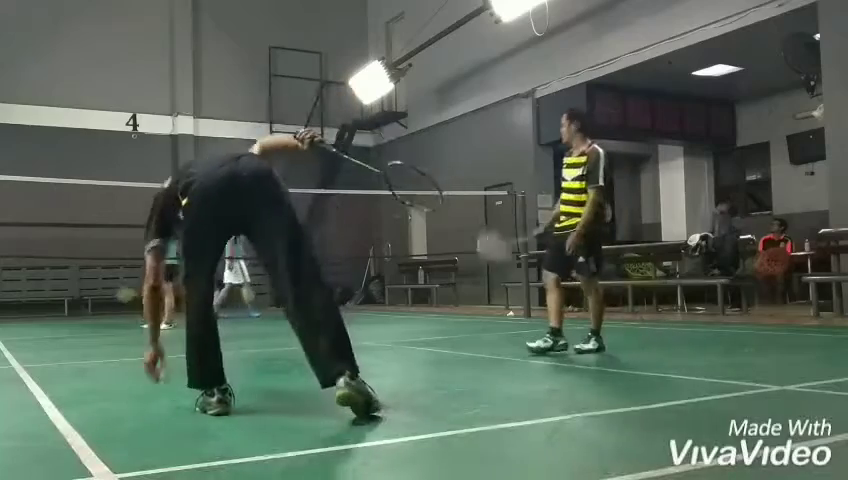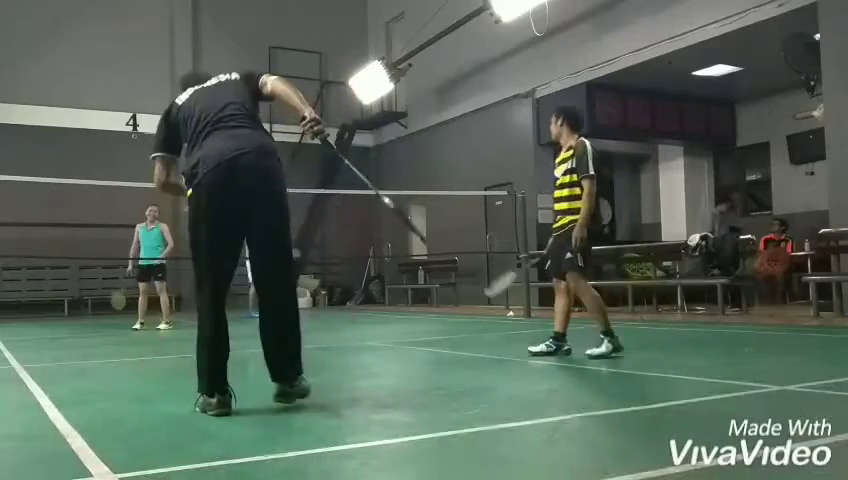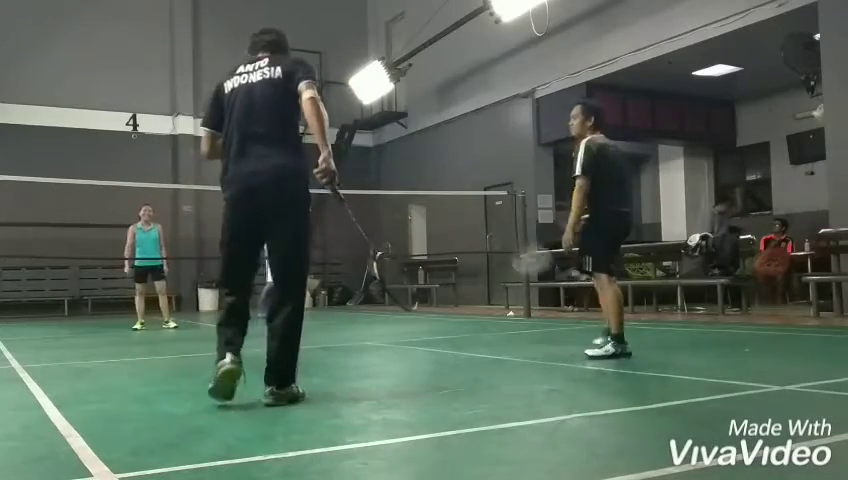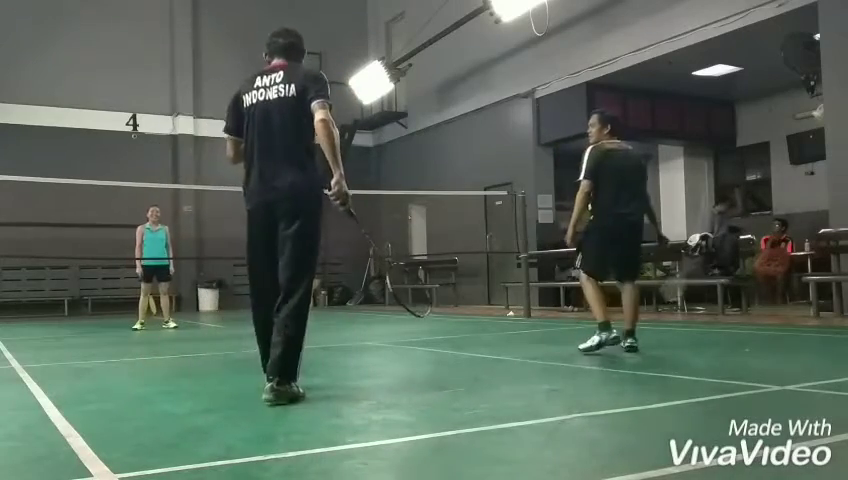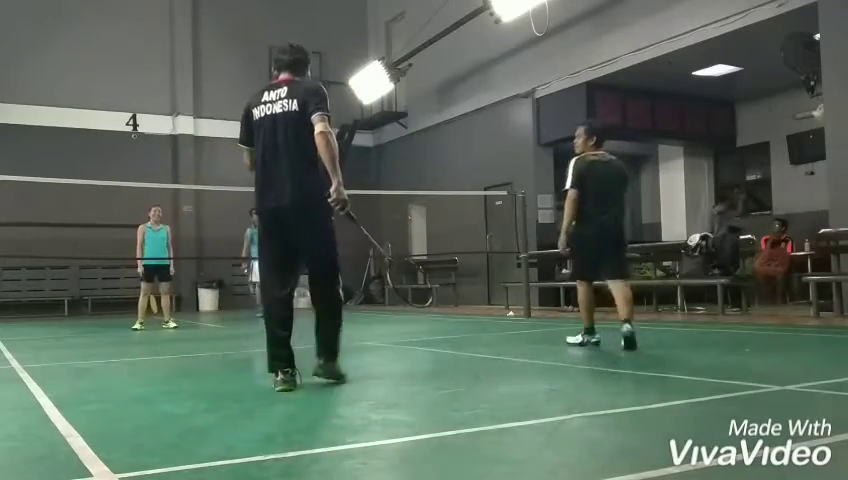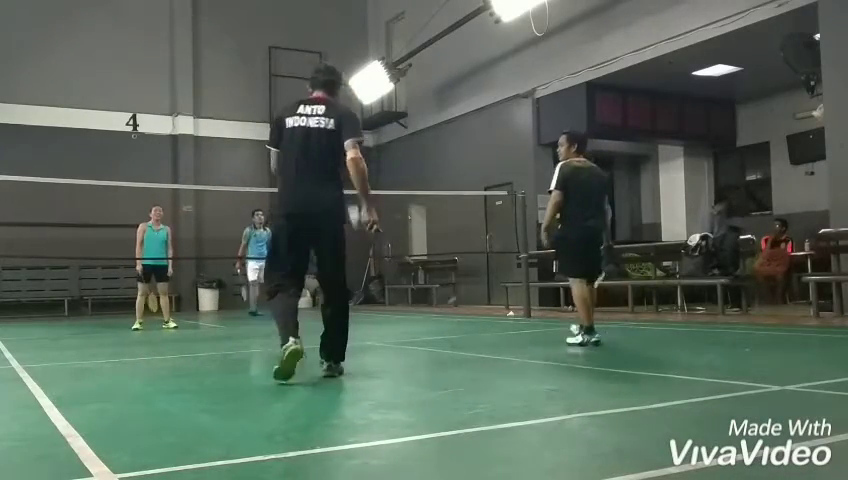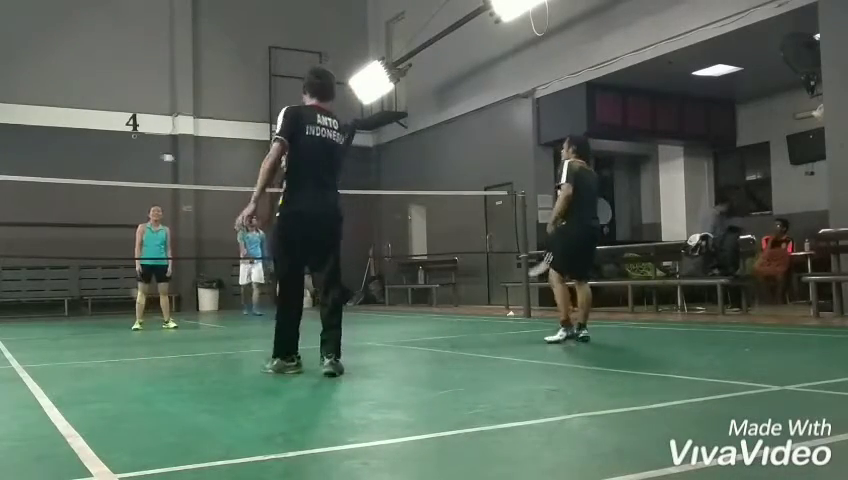
dt=0.5s
person 1, frame 1
left shoulder: (164, 198)
right shoulder: (238, 159)
left elbow: (152, 282)
right elbow: (261, 146)
left wrist: (154, 346)
right wrist: (298, 141)
left hip: (203, 193)
right hip: (257, 178)
left knee: (198, 293)
right knee: (302, 281)
left ankle: (213, 391)
right ankle: (345, 376)
person 1, frame 2
left shoulder: (175, 107)
right shoulder: (240, 79)
left elbow: (161, 180)
right elbow: (274, 83)
left wrist: (188, 190)
right wrist: (306, 112)
left hip: (209, 171)
right hip: (259, 161)
left knee: (211, 289)
right knee: (276, 279)
left ankle: (214, 392)
right ankle: (288, 379)
person 1, frame 3
left shoulder: (227, 82)
right shoulder: (295, 66)
left elbow: (208, 149)
right elbow: (310, 101)
right wrist: (325, 152)
left hip: (239, 185)
right hip: (285, 180)
left knee: (235, 281)
right knee: (287, 283)
left ankle: (229, 356)
right ankle: (279, 383)
person 1, frame 4
left shoulder: (244, 90)
right shoulder: (309, 78)
left elbow: (233, 154)
right elbow: (322, 121)
right wrist: (338, 174)
left hip: (258, 197)
right hip: (299, 194)
left knee: (263, 288)
right knee: (293, 286)
left ankle: (275, 371)
right ankle: (280, 378)
person 1, frame 5
left shoulder: (255, 102)
right shoulder: (311, 90)
right elbow: (322, 132)
right wrist: (336, 182)
left hip: (269, 205)
right hip: (307, 200)
left knee: (275, 288)
right knee: (324, 282)
left ankle: (282, 369)
right ankle: (327, 358)
person 1, frame 6
left shoulder: (286, 114)
right shoulder: (343, 115)
left elbow: (275, 166)
right elbow: (354, 159)
right wrist: (367, 205)
left hip: (289, 210)
right hip: (329, 210)
left knee: (282, 283)
right knee: (334, 286)
left ankle: (290, 338)
right ankle: (332, 358)
person 1, frame 7
left shoulder: (293, 115)
right shoulder: (342, 129)
left elbow: (274, 158)
left wrist: (254, 202)
left hip: (296, 212)
right hip: (329, 215)
left knee: (290, 285)
right knee: (330, 286)
left ankle: (287, 356)
right ankle: (331, 354)
person 2, frame 1
left shoulder: (595, 155)
right shoulder: (568, 157)
left elbow: (594, 198)
left wrist: (579, 232)
right wrist: (549, 223)
left hip: (585, 231)
right hip: (562, 230)
left knee: (588, 282)
right knee: (551, 278)
left ankle: (595, 337)
right ankle: (555, 336)
person 2, frame 2
left shoulder: (581, 146)
right shoulder: (562, 155)
left elbow: (589, 188)
left wrist: (581, 225)
right wrist: (556, 234)
left hip: (576, 228)
right hip: (562, 229)
left knee: (576, 281)
right knee: (560, 284)
left ankle: (609, 337)
right ankle: (559, 340)
person 2, frame 3
left shoulder: (587, 145)
right shoulder: (612, 149)
left elbow: (582, 187)
left wrist: (570, 227)
left hip: (602, 220)
right hip: (620, 219)
left knee: (604, 278)
right knee: (604, 278)
left ankle: (617, 341)
right ankle: (611, 333)
person 2, frame 4
left shoulder: (595, 151)
right shoulder: (635, 157)
left elbow: (585, 191)
right elbow: (644, 196)
left wrist: (572, 226)
right wrist: (656, 228)
left hip: (604, 224)
right hip: (632, 225)
left knee: (587, 275)
right knee: (628, 281)
left ankle: (604, 329)
right ankle: (629, 336)
person 2, frame 5
left shoulder: (579, 163)
right shoulder: (618, 166)
left elbow: (572, 199)
left wrist: (564, 232)
left hip: (587, 231)
right hip: (614, 231)
left knee: (584, 281)
right knee: (617, 279)
left ankle: (589, 332)
right ankle: (626, 324)
person 2, frame 6
left shoulder: (564, 168)
right shoulder: (598, 172)
left elbow: (556, 200)
right elbow: (605, 207)
left wrist: (546, 228)
right wrist: (606, 234)
left hip: (572, 231)
right hip: (594, 232)
left knee: (577, 280)
right knee: (589, 281)
left ankle: (588, 332)
right ankle: (585, 327)
person 2, frame 7
left shoulder: (569, 165)
right shoulder: (591, 173)
left elbow: (566, 193)
left wrist: (552, 221)
left hip: (573, 229)
right hip: (590, 229)
left knee: (556, 275)
right knee: (581, 280)
left ankle: (566, 326)
right ankle: (582, 328)
